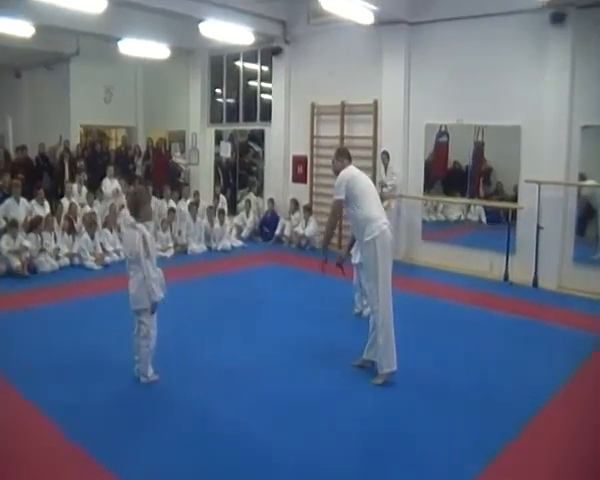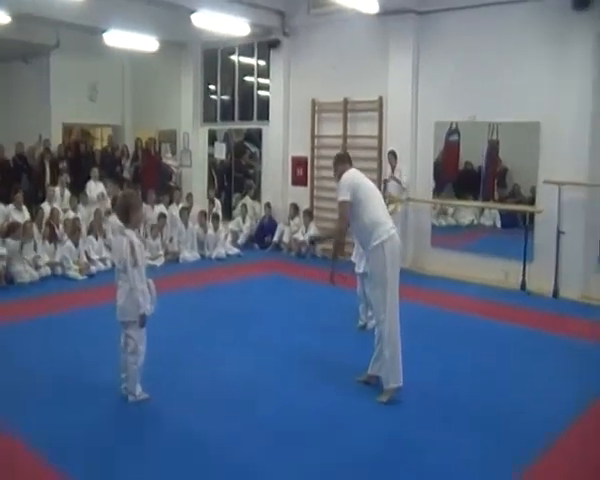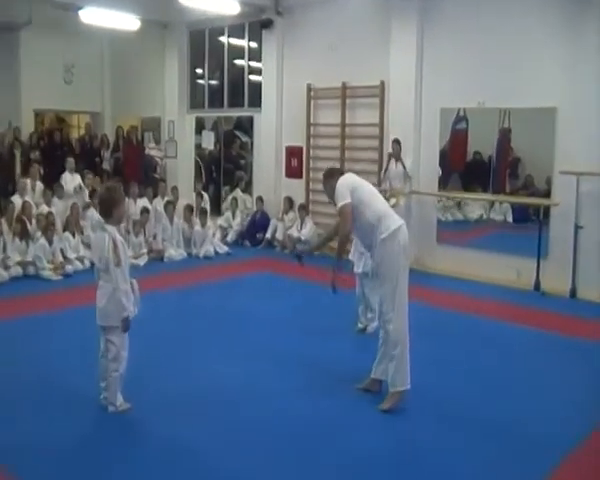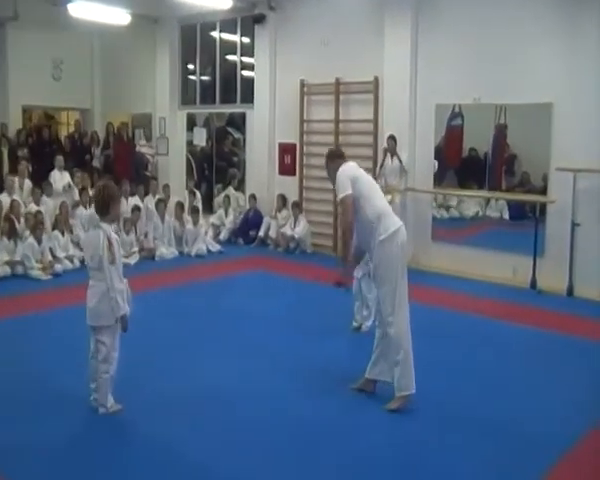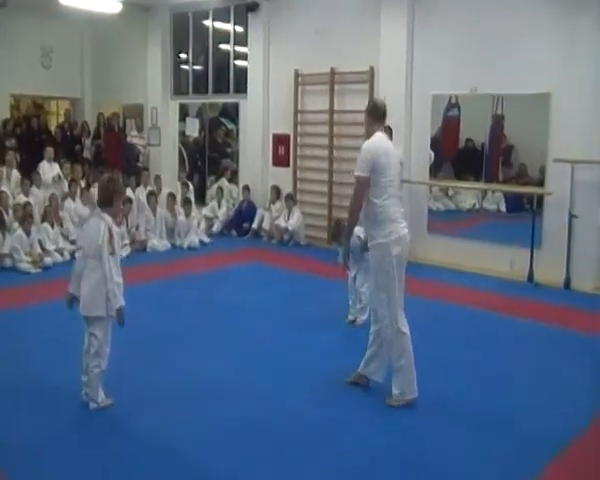
dt=0.3s
person 1, frame 1
left shoulder: (344, 176)
right shoulder: (359, 176)
left elbow: (334, 218)
left wrist: (324, 250)
right wrist: (346, 252)
left hip: (375, 238)
right hip: (376, 236)
left knee: (380, 301)
right knee: (374, 301)
left ankle: (386, 365)
right ankle: (371, 356)
person 1, frame 2
left shoulder: (346, 179)
right shoulder: (359, 179)
left elbow: (342, 223)
right elbow: (348, 223)
left wrist: (333, 260)
left hip: (381, 244)
right hip: (381, 243)
left knee: (386, 313)
right knee: (380, 312)
left ankle: (391, 382)
right ankle: (377, 371)
person 1, frame 3
left shoulder: (342, 183)
left elbow: (346, 229)
right elbow: (339, 229)
left wrist: (337, 265)
right wrist: (311, 248)
left hip: (390, 239)
right hip: (388, 240)
left knee: (393, 313)
right knee: (385, 312)
person 1, frame 4
left shoulder: (342, 173)
left elbow: (347, 220)
left wrist: (344, 263)
right wrist: (352, 264)
left hip: (387, 240)
right hip: (386, 238)
left knee: (394, 315)
right knee: (382, 314)
person 1, frame 5
left shoulder: (370, 147)
right shoulder: (389, 147)
left elbow: (358, 200)
left wrist: (346, 241)
right wrist: (368, 238)
left hip: (386, 239)
right hip: (389, 235)
left knee: (392, 315)
right knee: (380, 312)
person 2, frame 1
left shoulder: (128, 231)
right shoulder: (144, 235)
right elbow: (149, 269)
right wrist: (155, 295)
left hip: (135, 287)
right hip: (145, 290)
left knee: (140, 330)
right knee: (148, 332)
left ankle: (140, 367)
right ankle: (145, 372)
person 2, frame 2
left shoulder: (120, 239)
right shoulder: (133, 242)
right elbow: (137, 279)
right wrist: (142, 308)
left hip: (124, 300)
right hip: (134, 302)
left knee: (128, 345)
right knee: (136, 347)
left ankle: (127, 385)
right ankle: (133, 391)
person 2, frame 3
left shoulder: (99, 236)
right shoulder: (114, 240)
right elbow: (120, 280)
right wrist: (125, 312)
left hip: (104, 301)
right hip: (116, 304)
left knee: (107, 352)
right knee: (117, 353)
left ankle: (106, 395)
right ankle: (113, 401)
person 2, frame 4
left shoulder: (91, 234)
right shoulder: (109, 237)
right elbow: (114, 278)
right wrist: (122, 310)
left hip: (94, 300)
right hip: (107, 304)
left knee: (97, 351)
right knee: (108, 354)
left ankle: (97, 396)
right ankle: (104, 402)
person 2, frame 5
left shoulder: (91, 222)
right shoulder: (109, 228)
left elbow: (81, 260)
right elbow: (111, 270)
left wrist: (73, 288)
right wrist: (118, 304)
left hip: (88, 293)
right hip: (101, 296)
left knee: (91, 345)
right knee: (99, 348)
left ankle: (88, 390)
right ankle: (95, 397)
